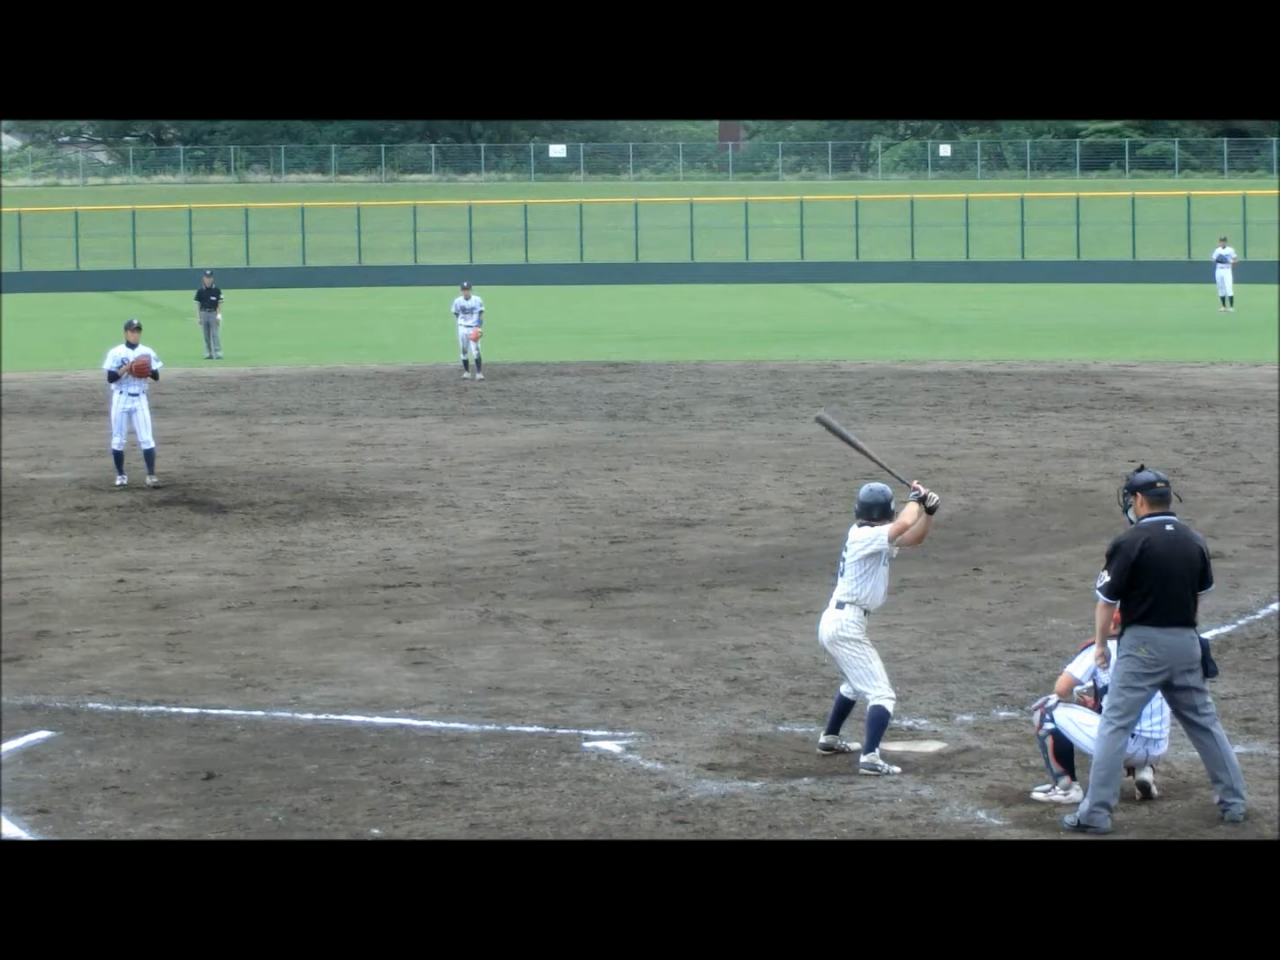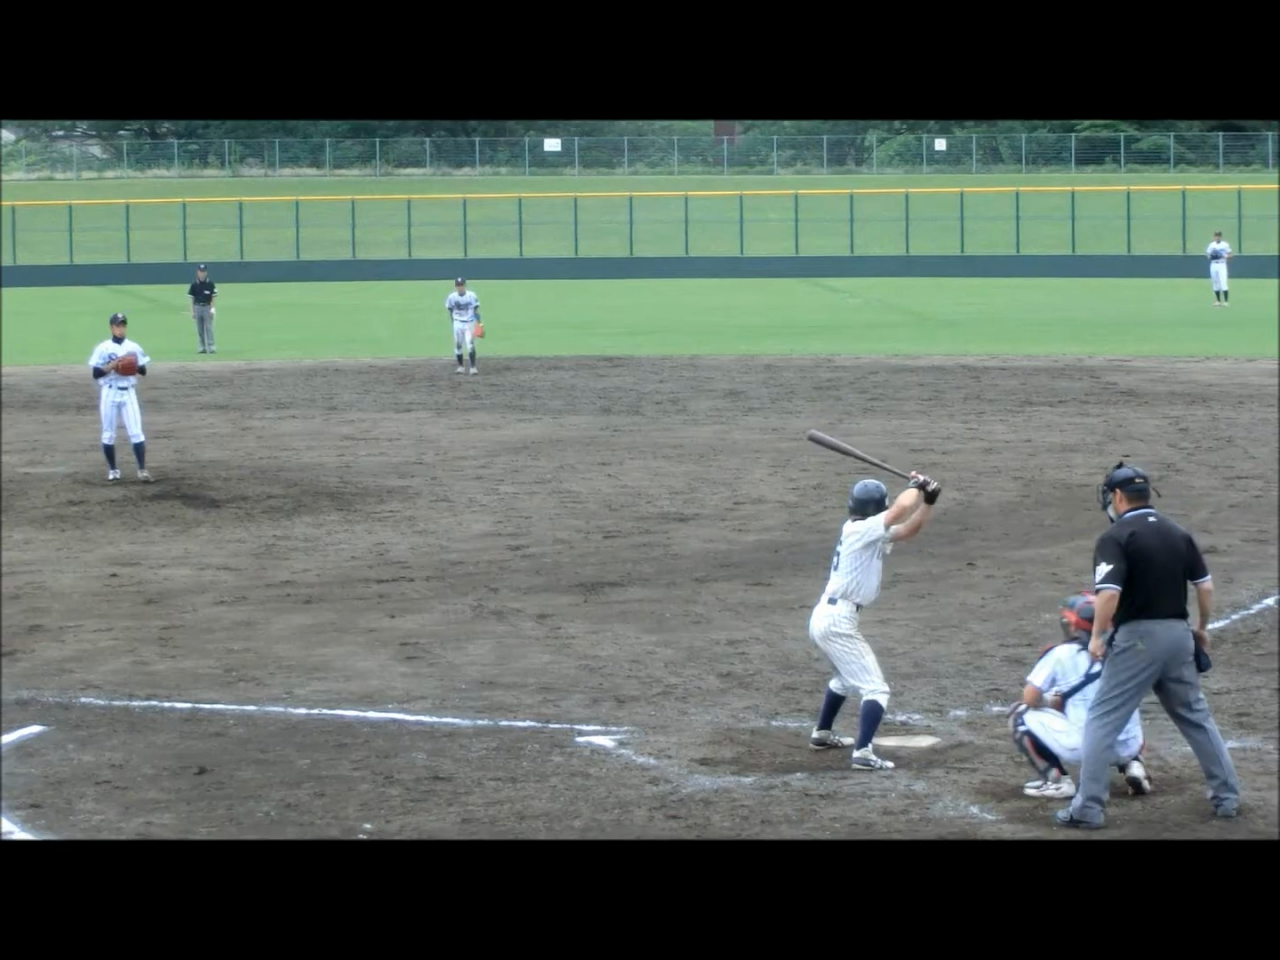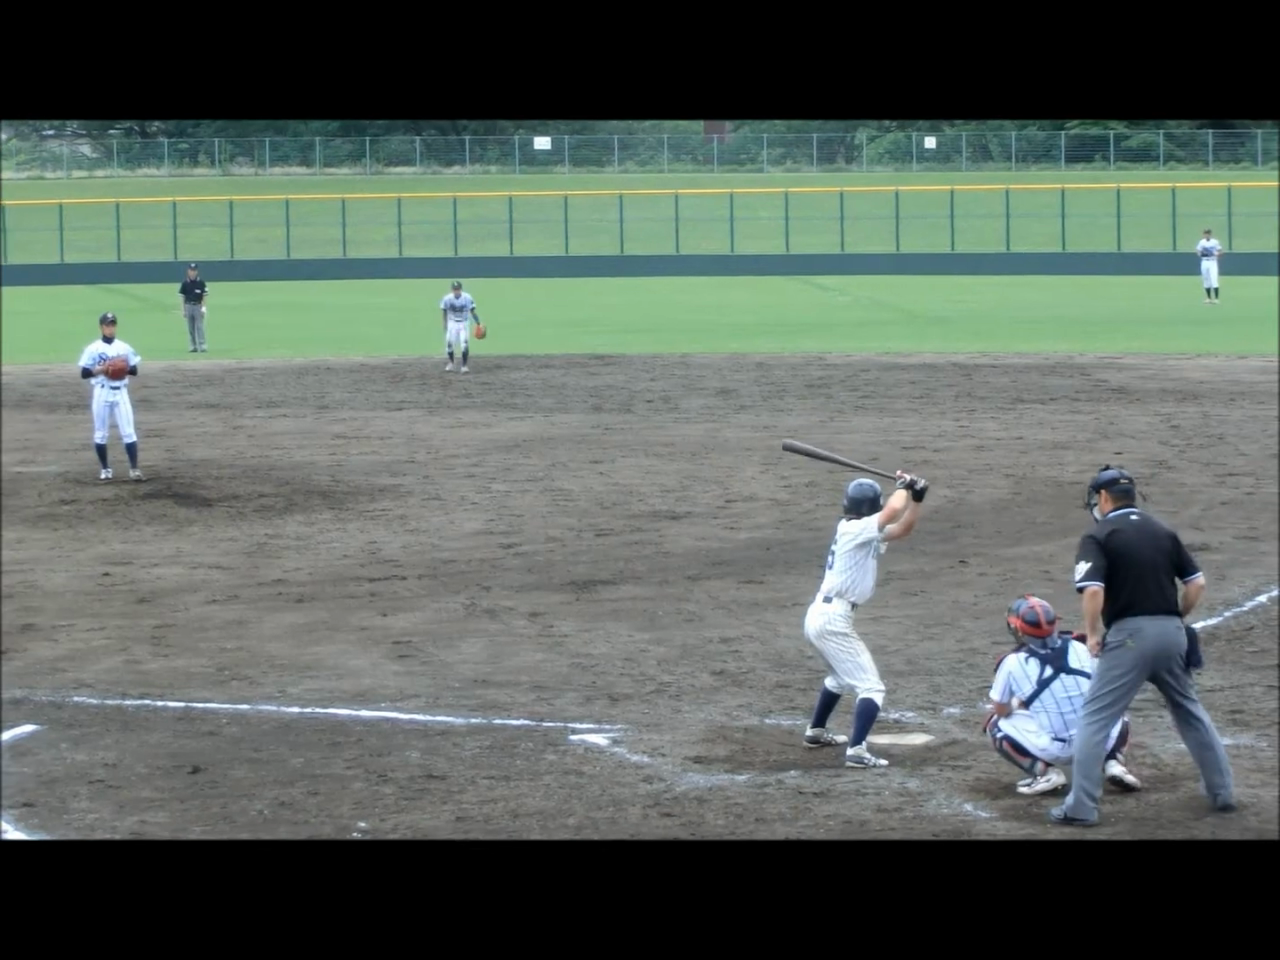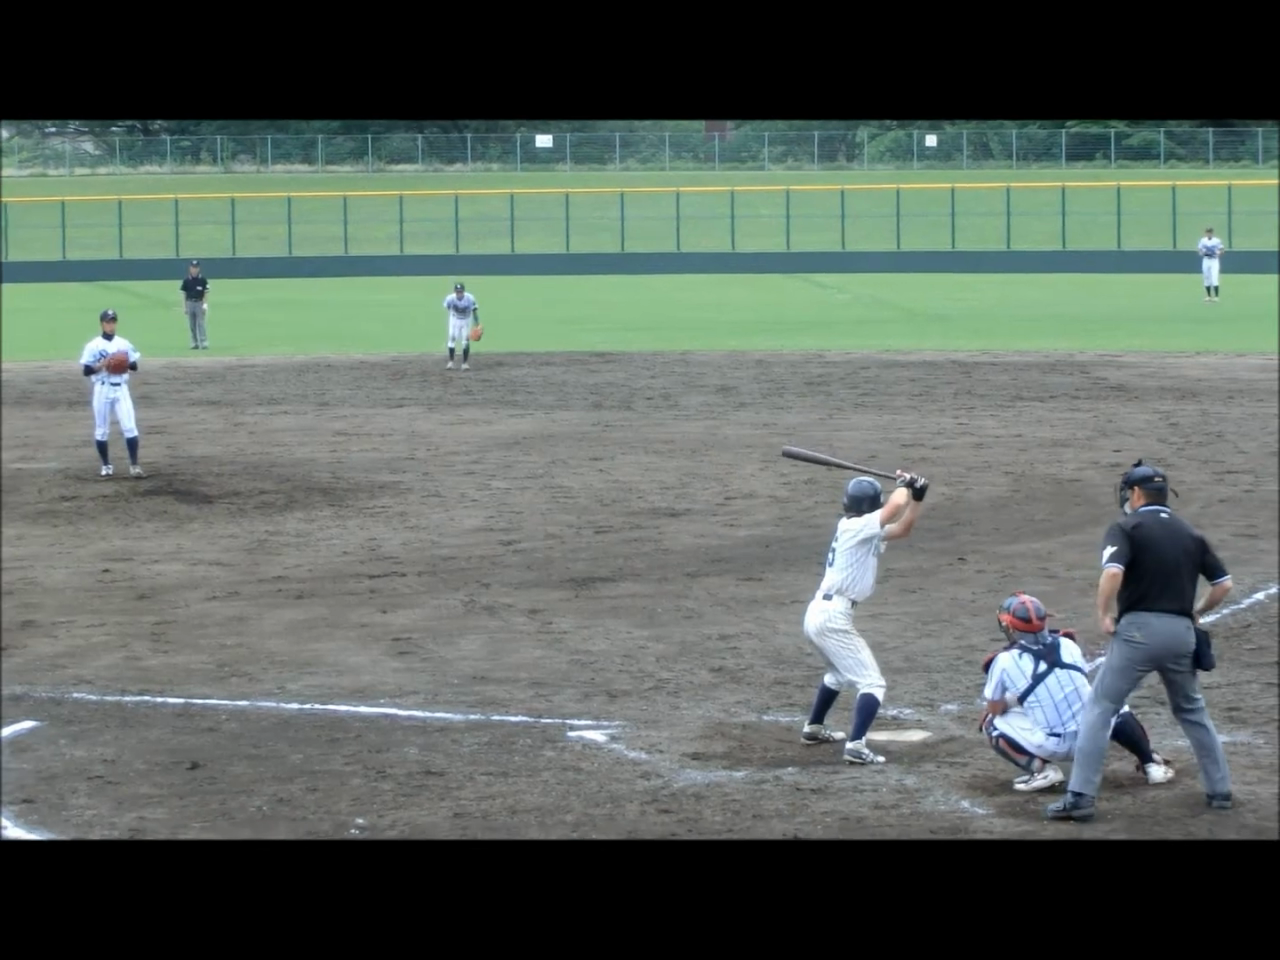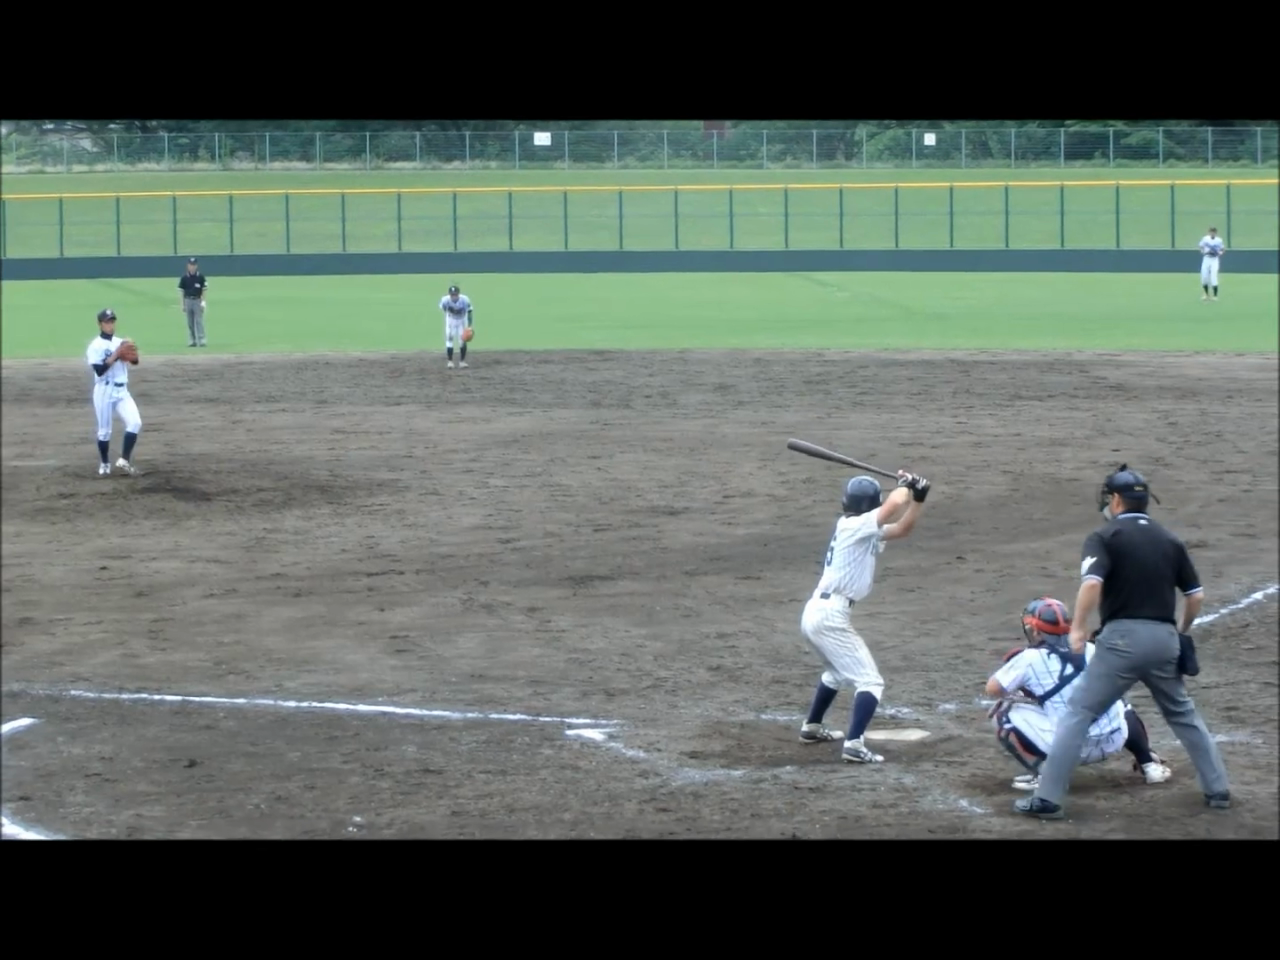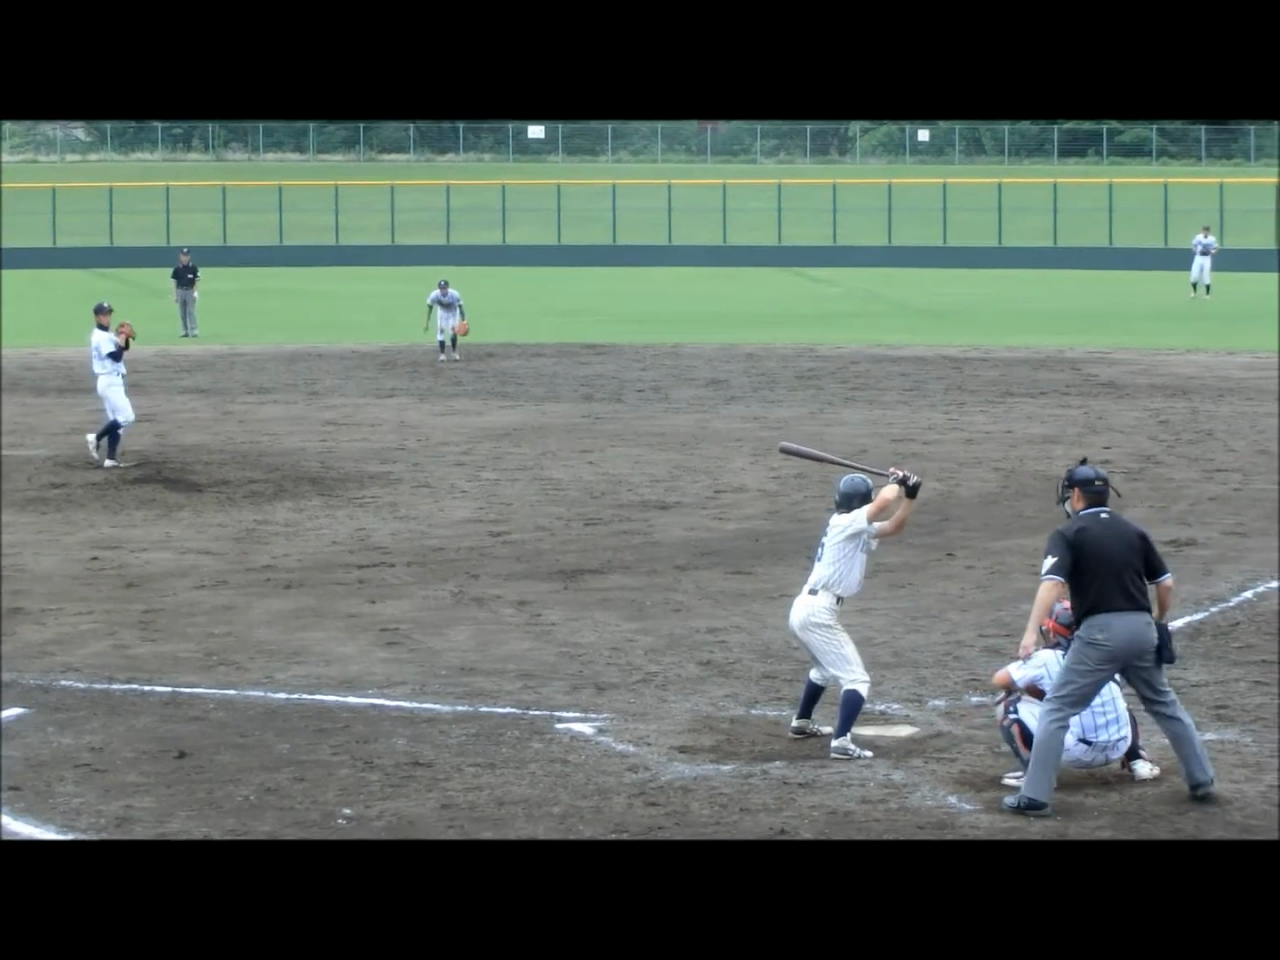
dt=0.3s
person 1, frame 1
left shoulder: (1129, 542)
right shoulder: (1195, 541)
left elbow: (1107, 601)
right elbow: (1200, 595)
left wrist: (1100, 643)
left hip: (1143, 644)
right hip: (1186, 643)
left knee: (1115, 726)
right knee: (1205, 723)
left ankle: (1095, 814)
right ankle: (1234, 802)
person 1, frame 2
left shoulder: (1114, 537)
right shoulder: (1178, 533)
left elbow: (1109, 592)
right elbow: (1205, 585)
left wrist: (1098, 636)
right wrist: (1201, 627)
left hip: (1138, 638)
right hip: (1179, 635)
left knee: (1103, 721)
right knee: (1197, 719)
left ankle: (1087, 809)
right ankle: (1227, 797)
person 1, frame 3
left shoulder: (1097, 537)
right shoulder: (1163, 531)
left elbow: (1093, 590)
right elbow: (1196, 583)
left wrist: (1092, 633)
left hip: (1129, 636)
right hip: (1171, 633)
left knee: (1095, 719)
right knee: (1189, 711)
left ankle: (1082, 807)
right ankle: (1222, 792)
person 1, frame 4
left shoulder: (1126, 528)
right shoulder: (1191, 534)
left elbow: (1112, 572)
right elbow: (1224, 584)
left wrist: (1103, 615)
left hip: (1138, 630)
right hip: (1181, 632)
left knee: (1100, 708)
right knee: (1192, 712)
left ankle: (1081, 795)
right ankle: (1220, 789)
person 1, frame 5
left shoulder: (1105, 536)
right shoulder: (1170, 540)
left elbow: (1092, 584)
right elbow: (1196, 595)
left wrist: (1077, 629)
right wrist: (1181, 631)
left hip: (1122, 639)
right hip: (1164, 638)
left knee: (1079, 714)
right knee: (1183, 715)
left ankle: (1046, 800)
right ankle: (1217, 789)
person 1, frame 6
left shoulder: (1067, 534)
right shoulder: (1134, 531)
left elbow: (1051, 584)
right elbow: (1165, 583)
left wrist: (1032, 631)
right wrist: (1158, 621)
left hip: (1099, 633)
right hip: (1141, 629)
left knee: (1056, 709)
right knee: (1164, 704)
left ankle: (1034, 796)
right ankle: (1202, 780)
person 2, frame 1
left shoulder: (868, 534)
right shoulder: (866, 536)
left elbow: (914, 537)
right elbow: (904, 524)
left wrist: (928, 511)
right wrist: (915, 498)
left hip: (836, 621)
right hip: (846, 625)
left knee: (856, 682)
right knee: (881, 693)
left ankle: (829, 739)
right ankle: (870, 758)
person 2, frame 2
left shoulder: (868, 532)
right shoulder: (861, 530)
left elbow: (908, 529)
right elbow: (901, 507)
left wrist: (928, 500)
right wrist: (916, 485)
left hip: (826, 617)
right hip: (838, 621)
left knee: (846, 678)
right knee: (875, 688)
left ankle: (822, 733)
right ankle: (863, 753)
person 2, frame 3
left shoulder: (859, 531)
right shoulder: (856, 529)
left elbow: (901, 529)
right elbow: (893, 510)
left wrist: (916, 498)
right wrist: (903, 486)
left hip: (820, 616)
right hip: (833, 619)
left knee: (841, 676)
right knee: (871, 687)
left ankle: (816, 731)
right ankle: (856, 750)
person 2, frame 4
left shoulder: (855, 528)
right shoulder: (858, 527)
left elbow: (901, 529)
right elbow: (896, 505)
left wrist: (917, 496)
right wrist: (903, 484)
left hip: (819, 614)
right hip: (833, 617)
left knee: (840, 673)
right knee: (872, 682)
left ankle: (813, 728)
right ankle: (856, 745)
person 2, frame 5
left shoulder: (862, 529)
right shoulder: (855, 526)
left elbow: (901, 529)
right elbow: (894, 505)
left wrist: (918, 498)
right wrist: (904, 484)
left hip: (817, 612)
right hip: (830, 615)
left knee: (838, 672)
right knee: (870, 681)
left ankle: (812, 727)
right ankle: (854, 743)
person 2, frame 6
left shoulder: (858, 528)
right shoulder: (845, 523)
left elbow: (893, 526)
right elbow: (884, 501)
left wrist: (910, 495)
right wrist: (896, 481)
left hip: (806, 609)
right hip: (817, 612)
left knee: (825, 669)
right knee: (856, 678)
left ankle: (801, 722)
right ankle: (841, 742)
